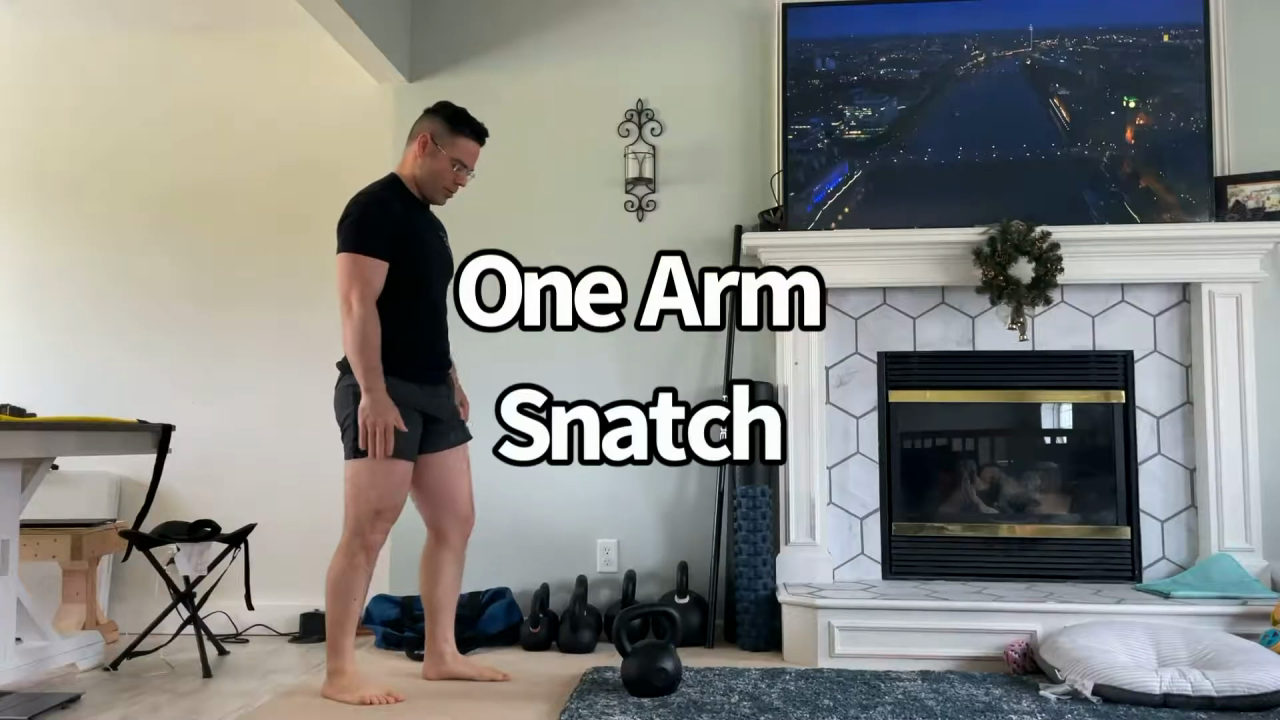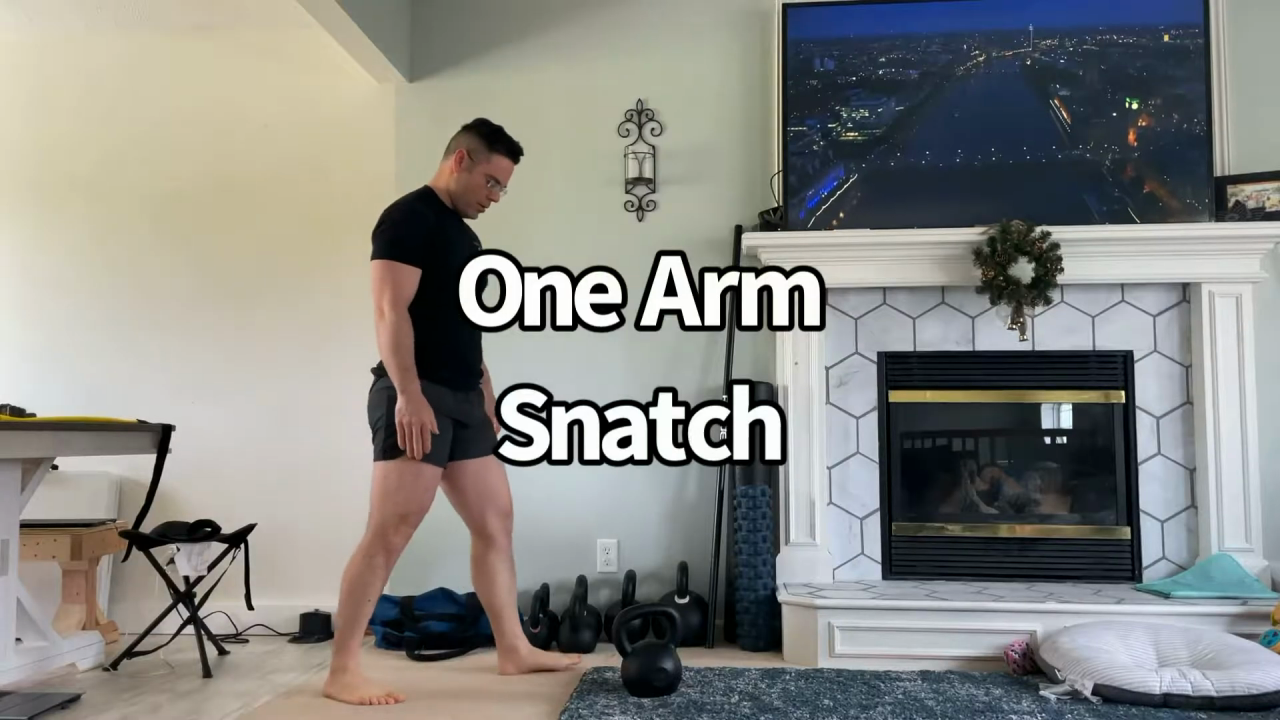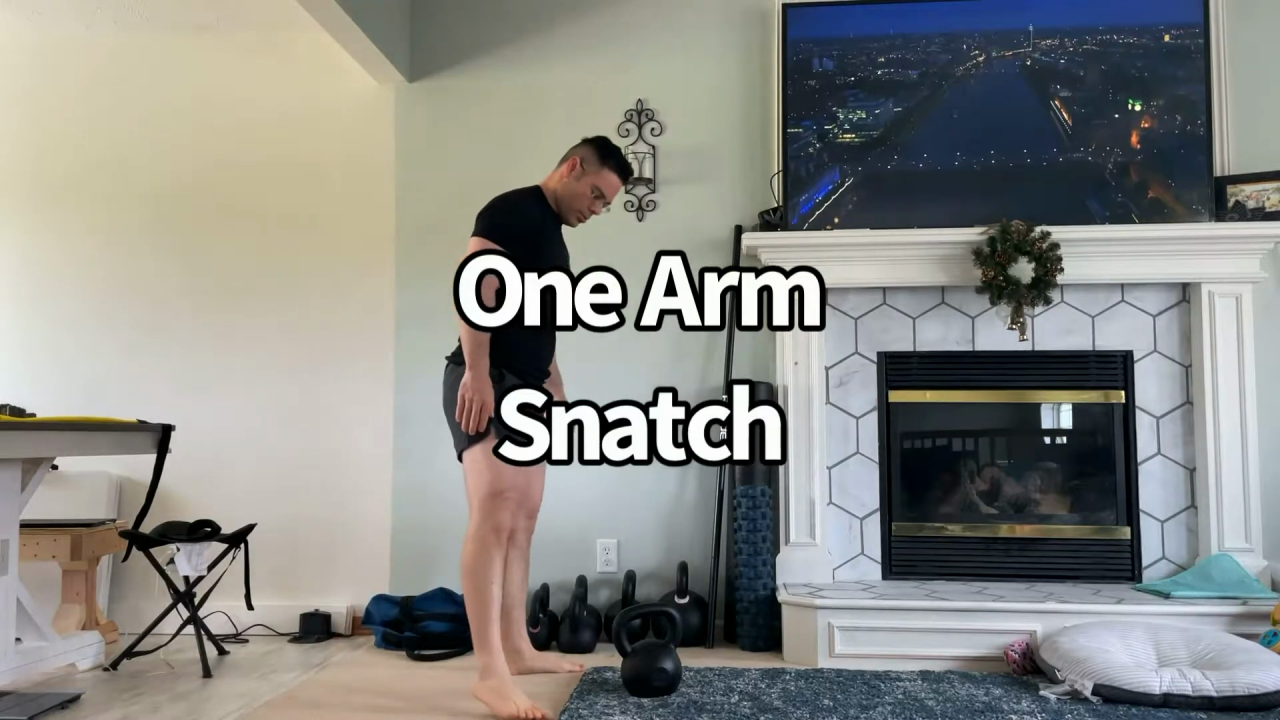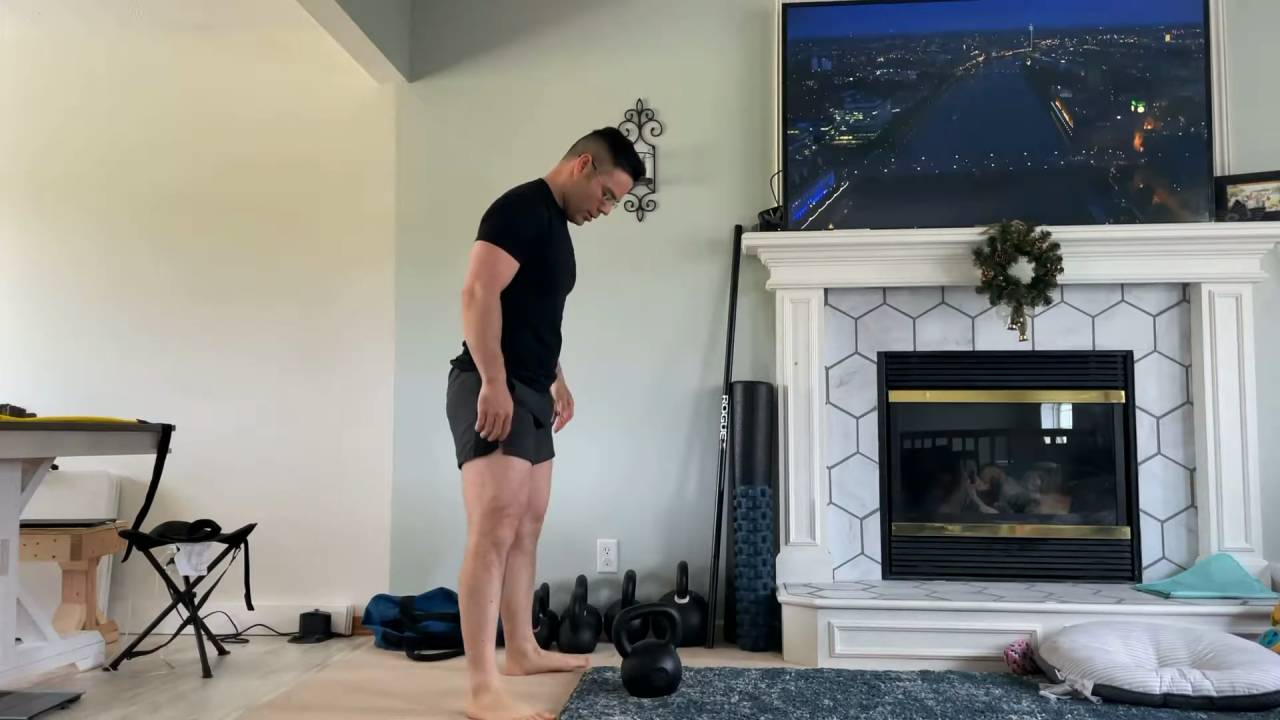
dt=0.7s
person 1, frame 1
left shoulder: (430, 224)
right shoulder: (372, 208)
right elbow: (358, 305)
left wrist: (453, 381)
right wrist: (373, 393)
left hip: (432, 396)
right hip: (383, 395)
left knee: (455, 523)
right knee: (367, 531)
left ankle: (441, 653)
right ankle: (339, 672)
person 1, frame 2
left shoulder: (463, 234)
right shoulder: (407, 219)
right elbow: (390, 312)
left wrist: (485, 387)
right wrist: (409, 395)
left hip: (463, 401)
right hip: (416, 401)
left knee: (496, 523)
right knee: (388, 535)
left ankle: (514, 649)
right ankle: (342, 670)
person 1, frame 3
left shoulder: (552, 234)
right shoulder: (512, 211)
right elbow: (477, 291)
left wrist: (555, 388)
right wrist: (477, 373)
left hip: (524, 388)
right hip: (488, 384)
left knee: (520, 523)
right knee: (493, 517)
left ankle: (517, 649)
right ankle: (491, 671)
person 1, frame 4
left shoulder: (556, 224)
right shoulder: (520, 209)
right elbow: (478, 295)
left wrist: (557, 382)
right wrist: (492, 384)
left hip: (528, 395)
right hip: (493, 392)
left knee: (526, 528)
right knee: (493, 534)
left ankle: (523, 649)
